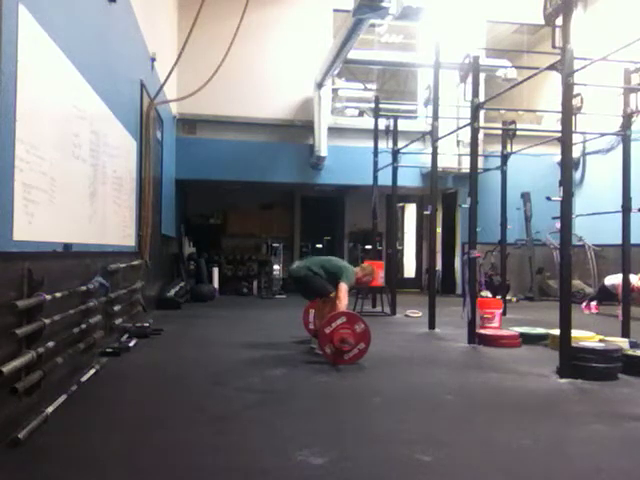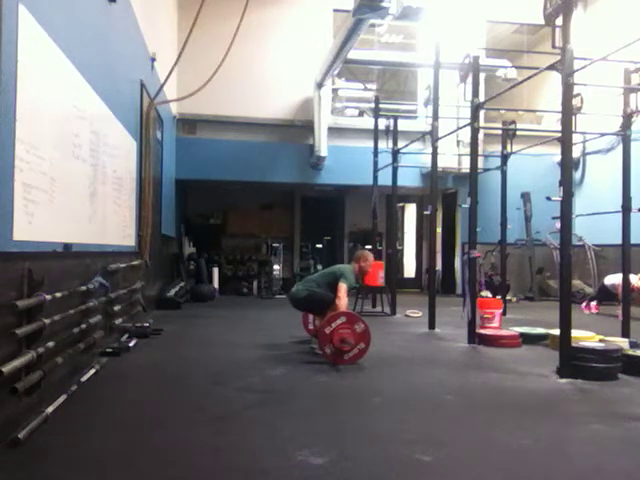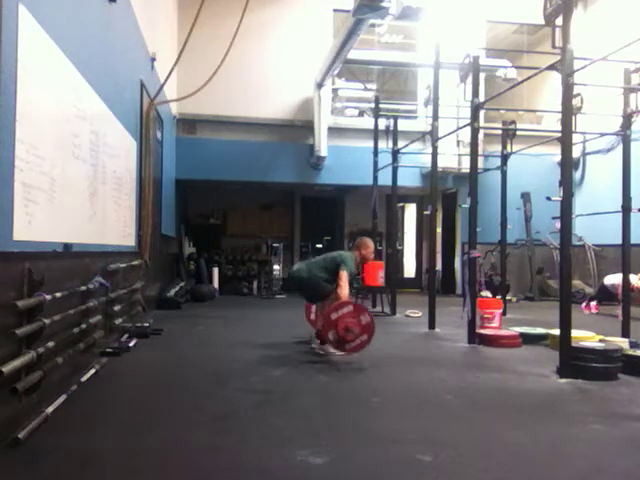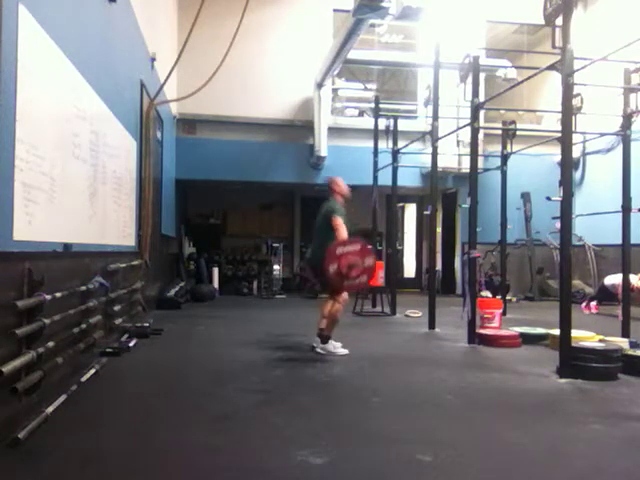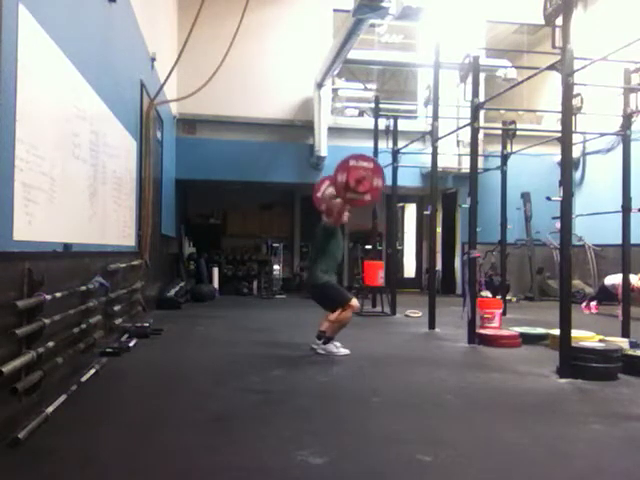
dt=0.4s
person 1, frame 1
left shoulder: (346, 269)
right shoulder: (349, 274)
left elbow: (337, 296)
right elbow: (341, 297)
left hip: (298, 269)
right hip: (301, 271)
left knee: (328, 299)
right knee: (331, 298)
person 1, frame 2
left shoulder: (346, 270)
right shoulder: (349, 273)
left elbow: (339, 296)
right elbow: (340, 298)
left hip: (299, 293)
right hip: (302, 295)
right knee: (339, 304)
person 1, frame 3
left shoulder: (348, 260)
right shoulder: (349, 261)
left elbow: (339, 287)
right elbow: (342, 288)
left hip: (301, 274)
right hip: (302, 275)
left knee: (327, 300)
right knee: (331, 301)
left ankle: (319, 338)
right ankle: (324, 344)
person 1, frame 4
left shoulder: (331, 206)
right shoulder: (336, 207)
right elbow: (340, 229)
left hip: (316, 258)
right hip: (323, 259)
left knee: (332, 298)
right knee: (341, 297)
left ankle: (321, 337)
right ankle: (324, 342)
person 1, frame 5
left shoulder: (331, 227)
right shoulder: (329, 227)
left elbow: (332, 212)
right elbow: (337, 211)
left wrist: (333, 199)
left hip: (321, 279)
right hip: (320, 281)
left knee: (342, 307)
right knee: (352, 305)
left ankle: (320, 338)
right ankle: (326, 343)
